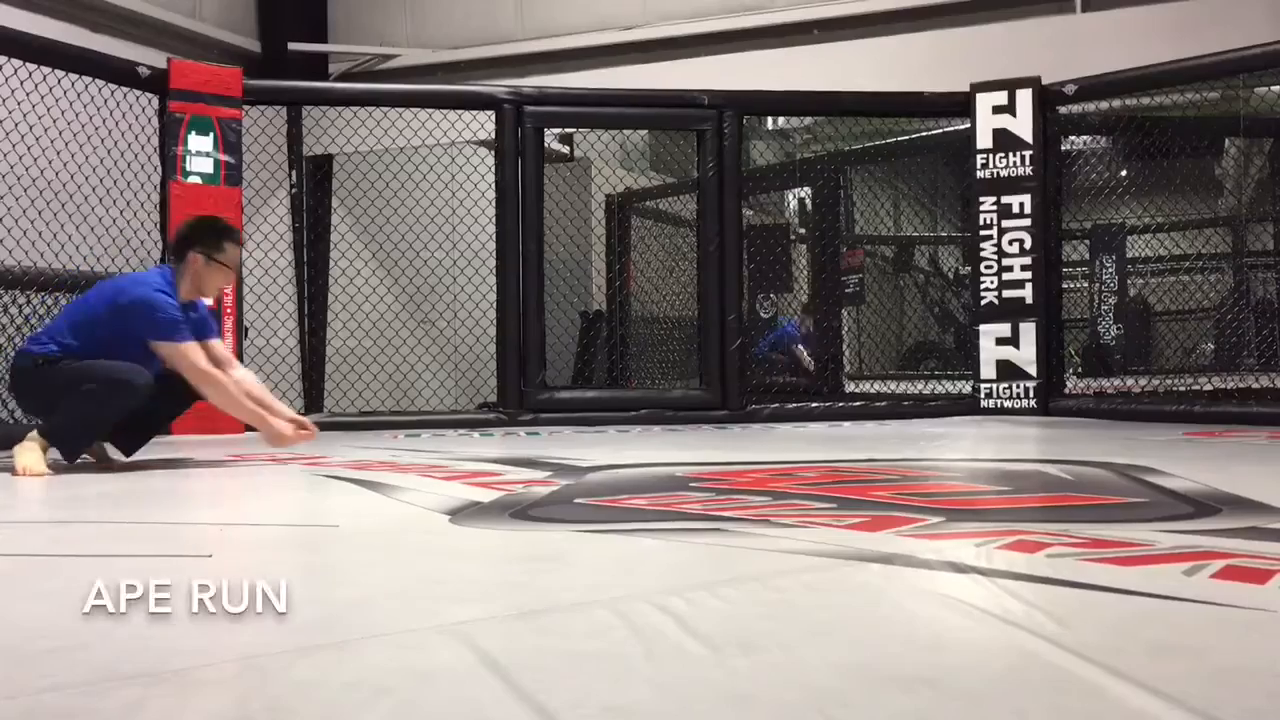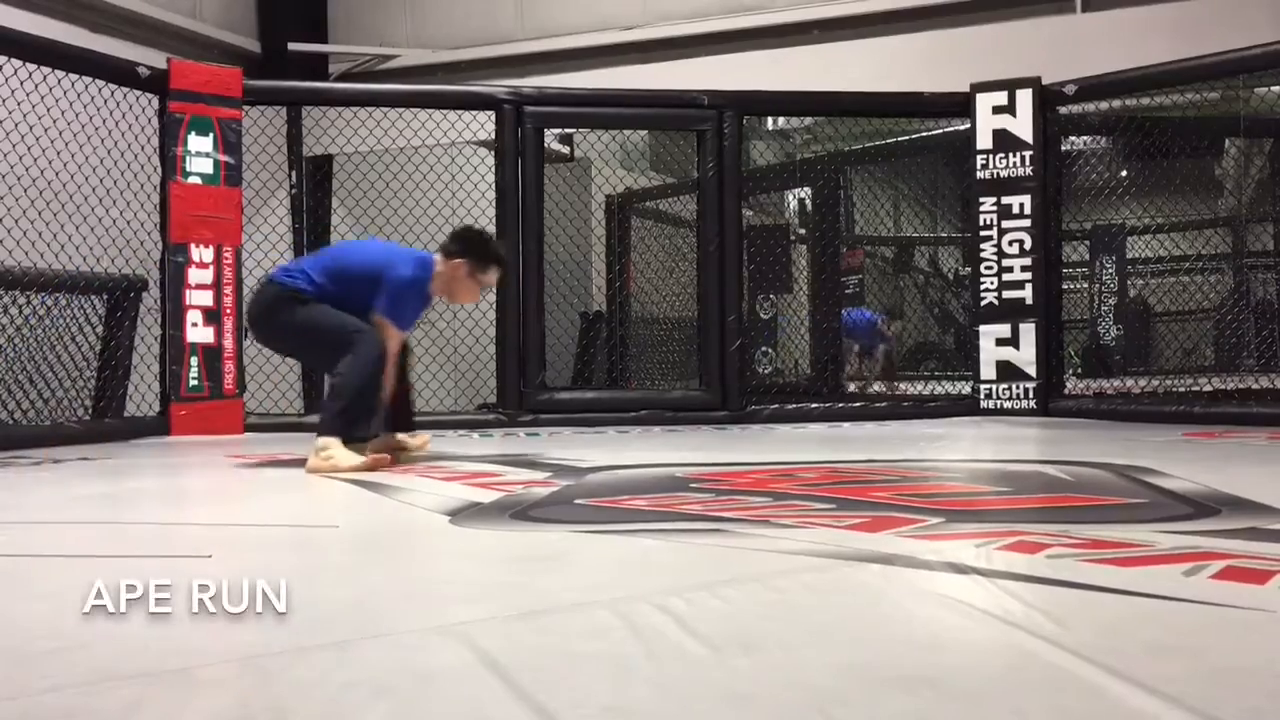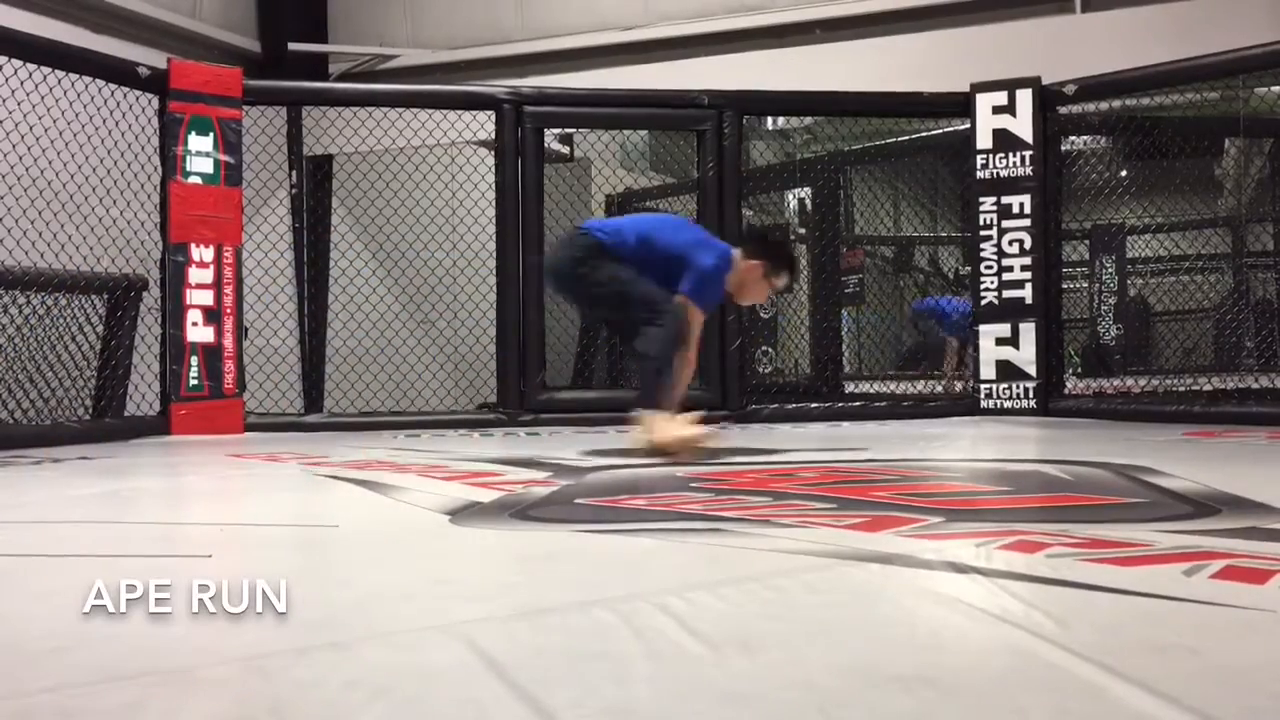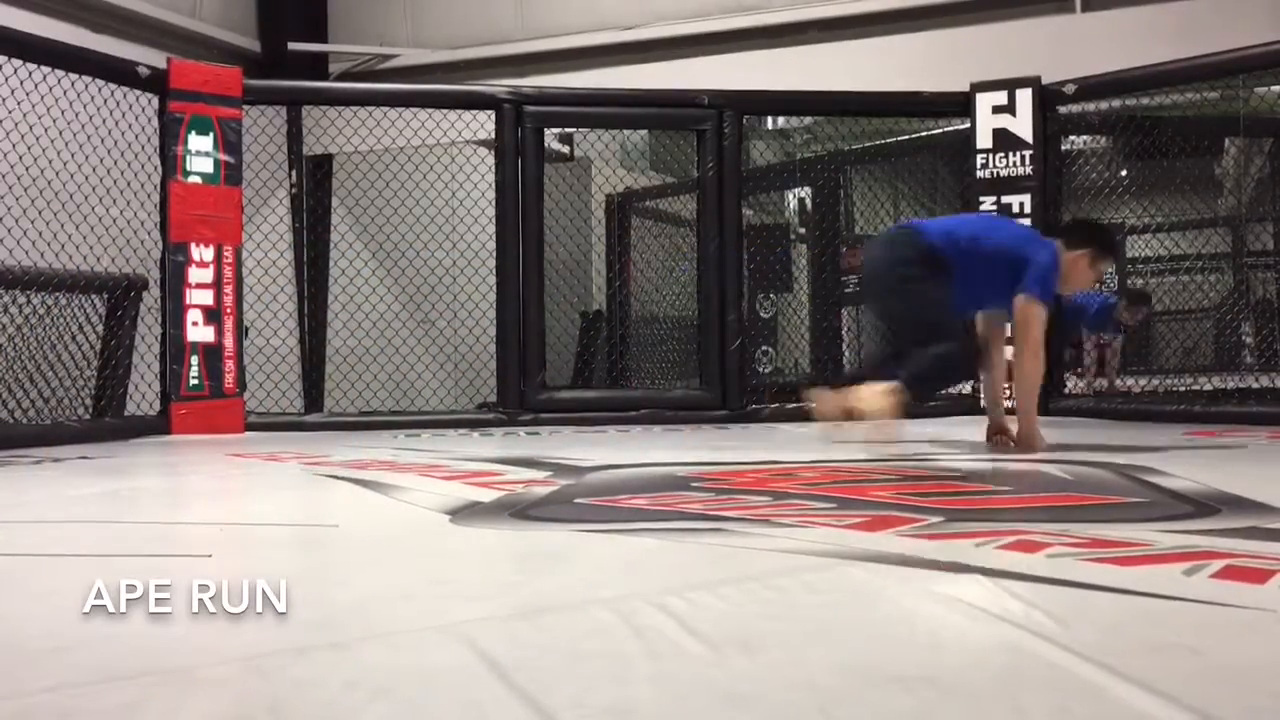
dt=0.7s
person 1, frame 1
left shoulder: (191, 306)
right shoulder: (151, 299)
left elbow: (230, 370)
right elbow: (204, 377)
left wrist: (284, 414)
right wrist: (266, 424)
right hip: (40, 373)
left knee: (181, 387)
right knee: (130, 382)
left ankle: (91, 441)
right ankle: (37, 442)
person 1, frame 2
left shoulder: (421, 277)
right shoulder: (409, 277)
left elbow: (389, 359)
right elbow: (383, 360)
right wrist: (369, 430)
left hip: (300, 301)
right hip: (280, 303)
left knee: (391, 350)
right knee: (367, 348)
left ankle: (389, 436)
right ankle: (329, 447)
person 1, frame 3
left shoulder: (707, 254)
right shoulder: (710, 264)
left elbow: (684, 343)
right elbow: (686, 348)
right wrist: (666, 412)
left hip: (577, 259)
right hip: (581, 257)
left knee: (656, 329)
right knee: (666, 322)
left ankle: (655, 418)
right ankle: (656, 419)
person 1, frame 4
left shoulder: (1018, 255)
right shoulder: (1043, 259)
left elbow: (991, 343)
right elbow: (1029, 349)
left wrist: (995, 414)
right wrist: (1028, 425)
left hip: (886, 255)
right hip: (905, 260)
left knee: (911, 348)
right knee: (960, 352)
left ankle: (843, 397)
right ankle: (883, 394)
